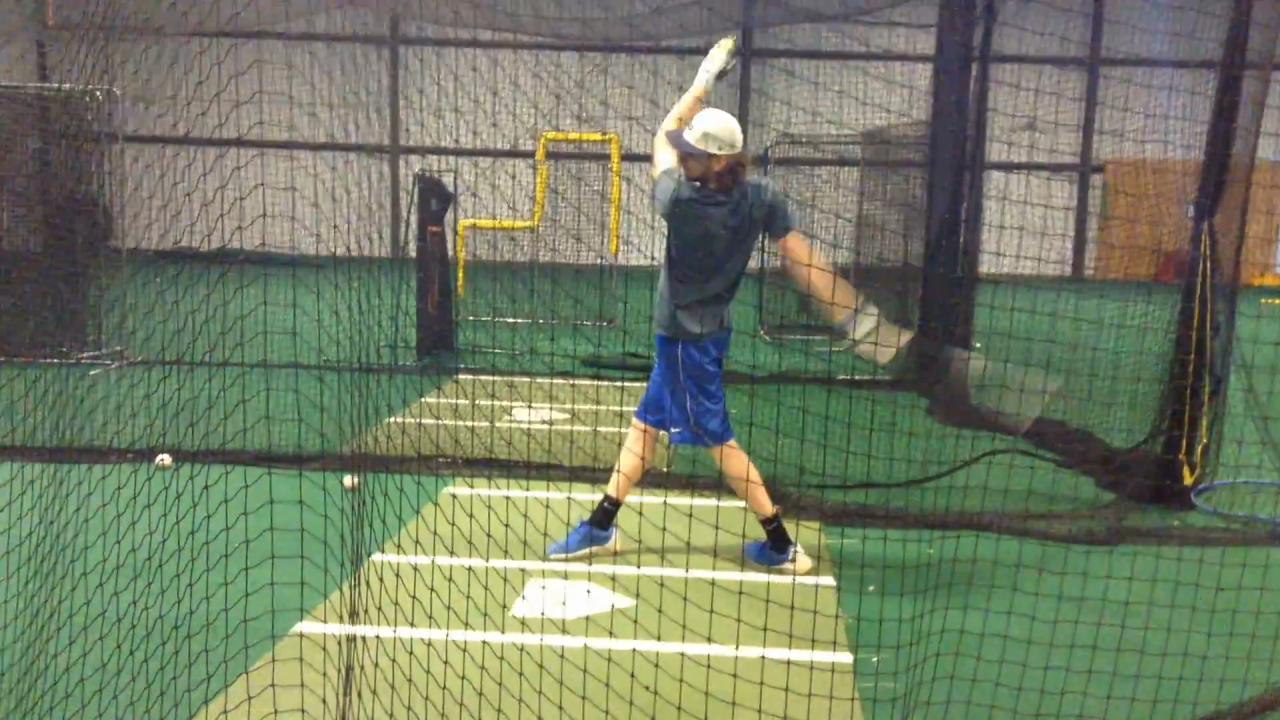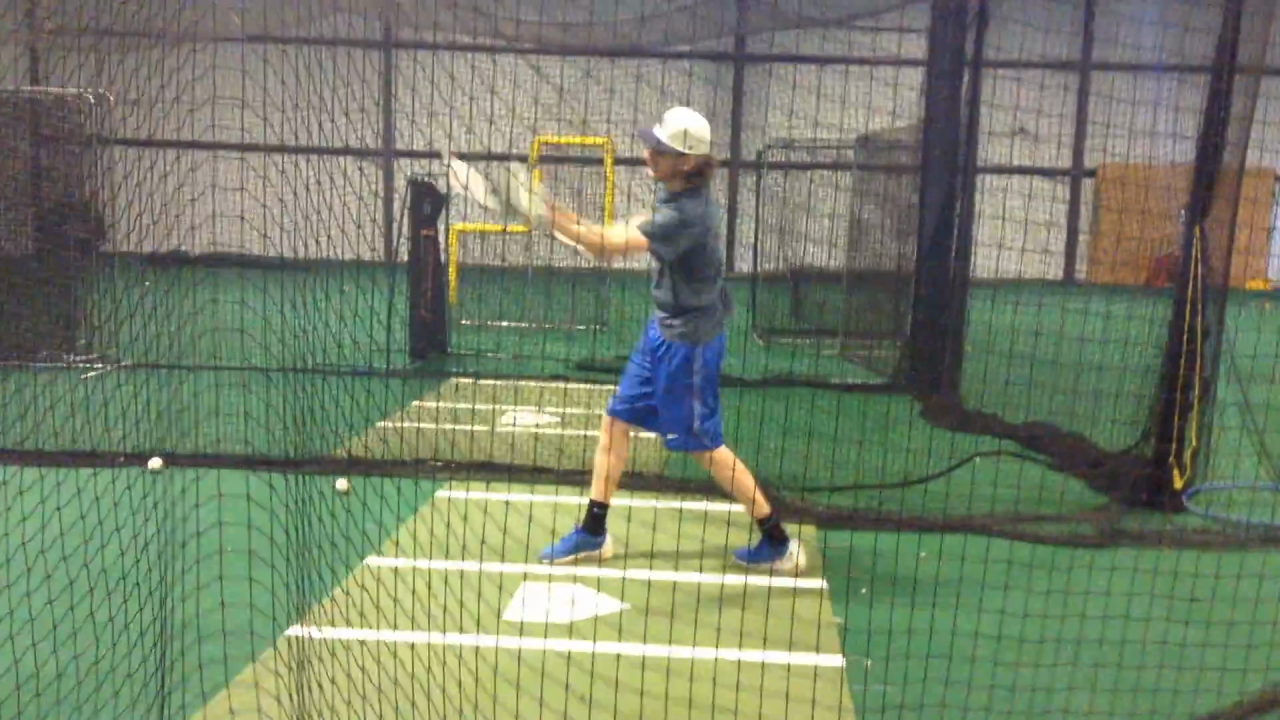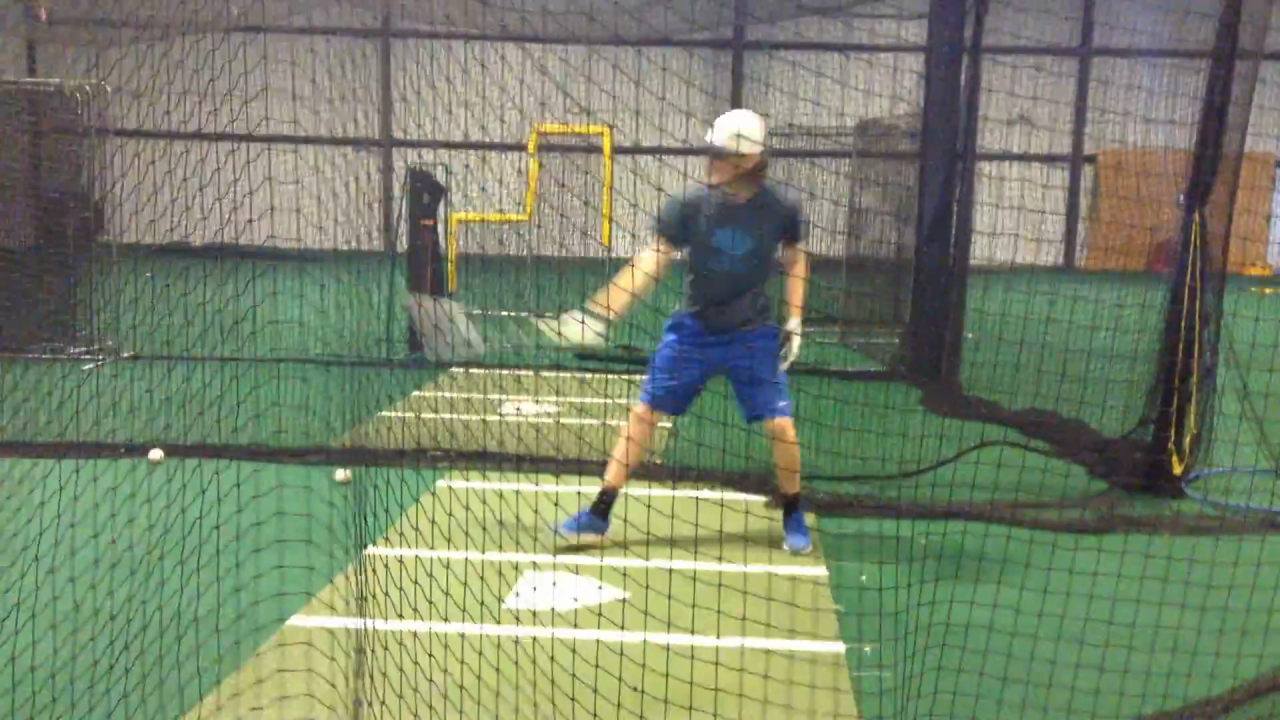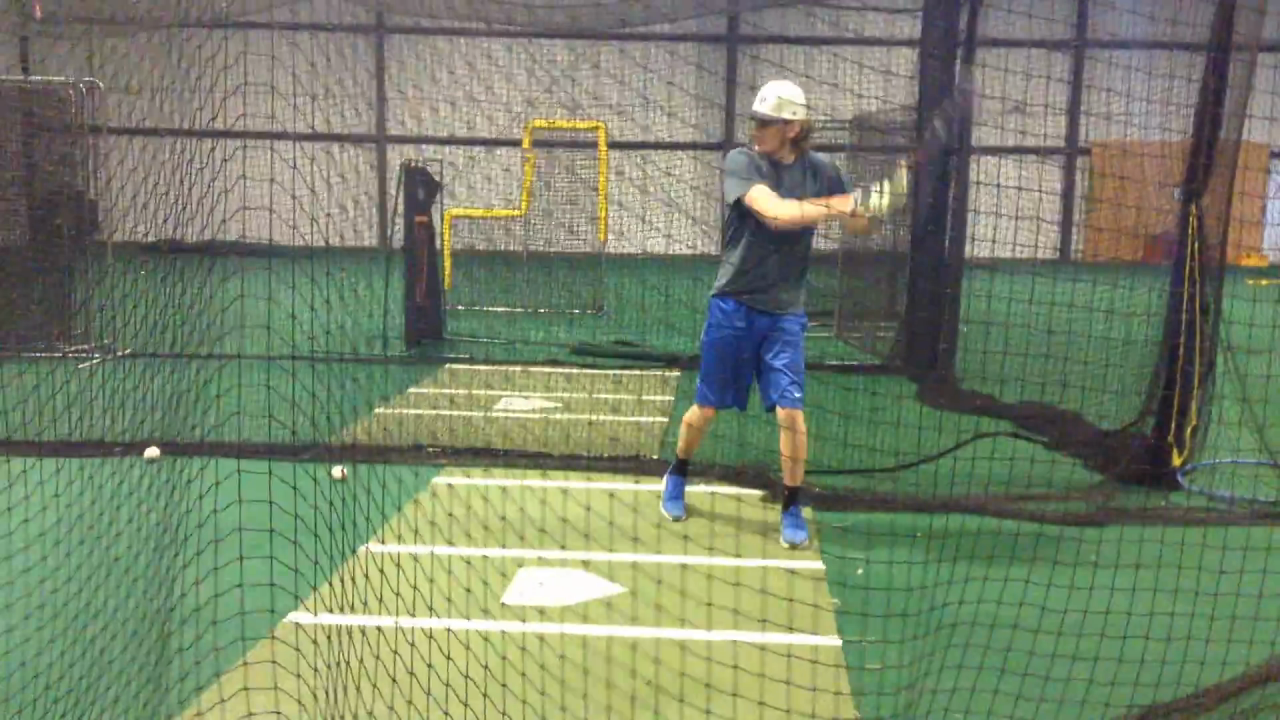
dt=0.5s
person 1, frame 1
left shoulder: (680, 199)
right shoulder: (761, 198)
left elbow: (663, 136)
right elbow: (803, 262)
left wrist: (705, 77)
right wrist: (852, 312)
left hip: (684, 334)
right hip: (702, 329)
left knee: (715, 439)
right knee: (645, 424)
left ankle: (781, 544)
right ankle: (599, 528)
person 1, frame 2
left shoulder: (687, 213)
right shoulder: (675, 192)
left elbow: (612, 246)
right elbow: (645, 225)
left wrist: (564, 222)
right wrist: (570, 221)
left hip: (691, 339)
right hip: (664, 330)
left knee: (703, 446)
right knee: (615, 421)
left ankle: (778, 540)
right ankle: (593, 532)
person 1, frame 3
left shoulder: (780, 208)
right shoulder: (691, 203)
left elbow: (795, 261)
right elbow: (650, 265)
left wrist: (793, 321)
right wrist: (601, 311)
left hip: (752, 333)
right hip: (695, 327)
left knee: (781, 425)
right knee: (643, 413)
left ankle: (793, 515)
right ankle: (599, 514)
person 1, frame 4
left shoulder: (820, 170)
right shoulder: (741, 162)
left elbow: (860, 223)
right elbow: (777, 213)
left wrist: (883, 197)
right wrist: (846, 203)
left hip: (784, 312)
right hip: (732, 305)
left knee: (790, 411)
right knee: (707, 405)
left ankle: (792, 508)
right ankle: (678, 475)
